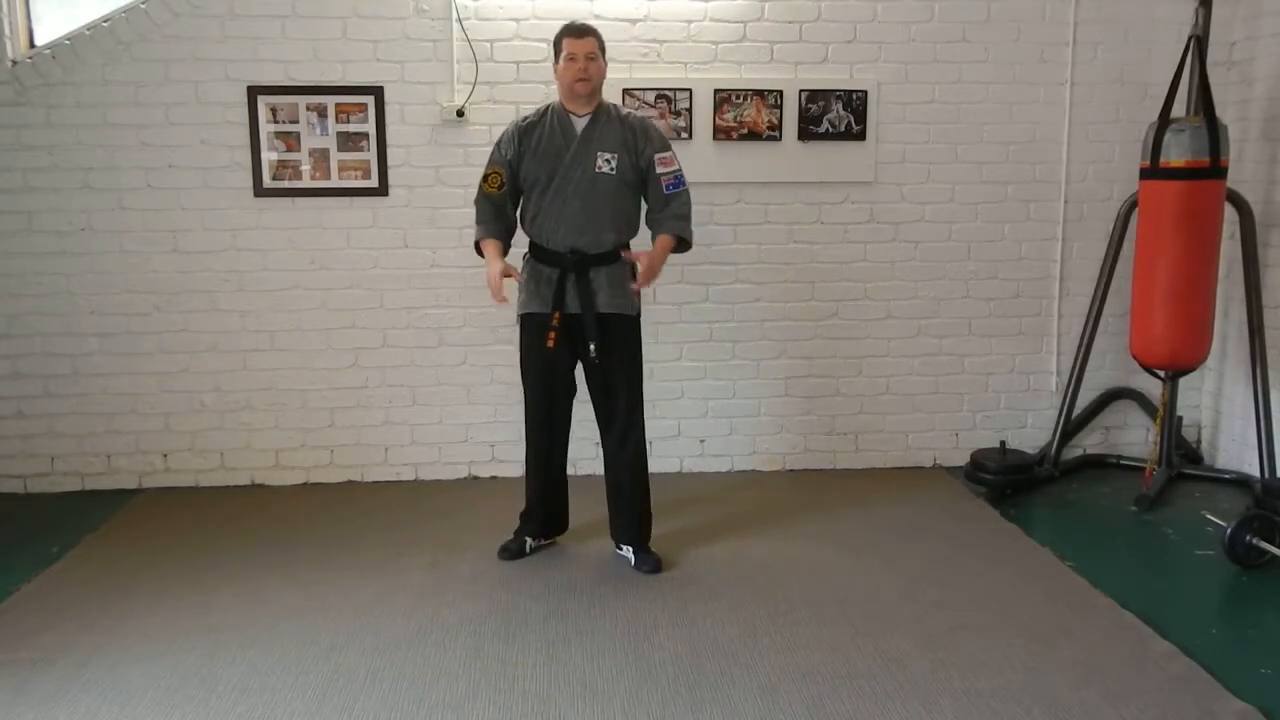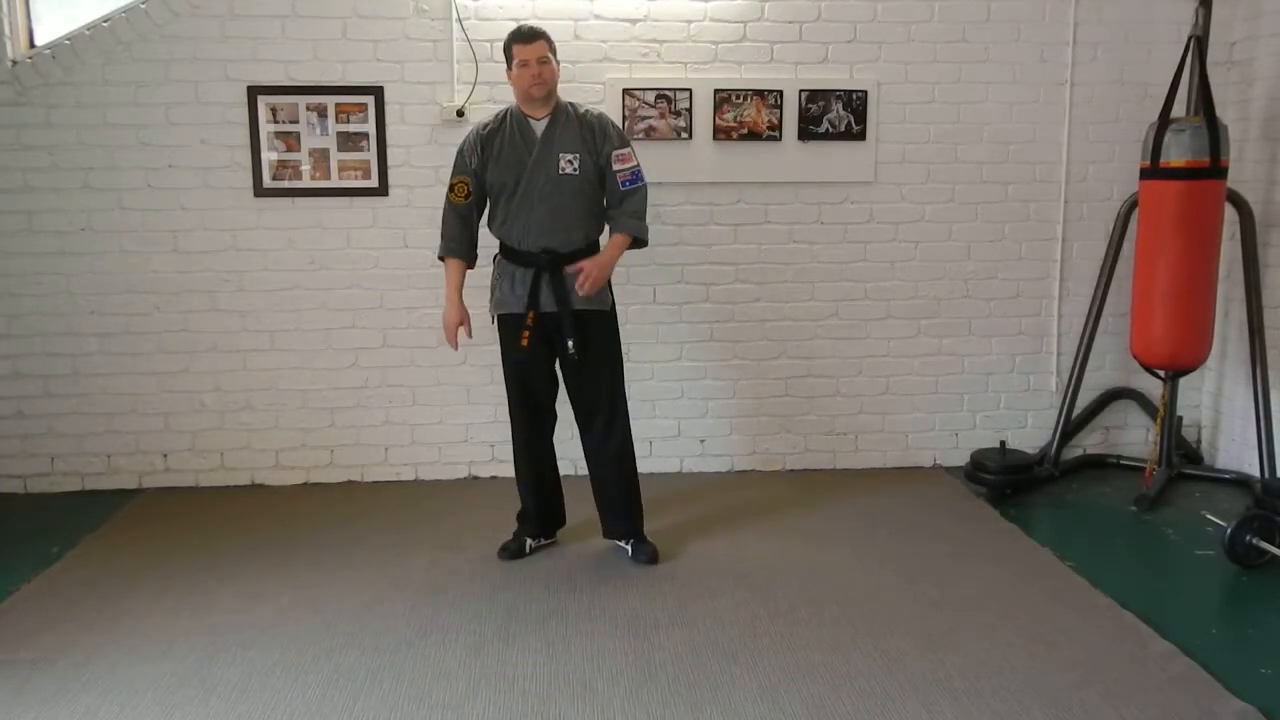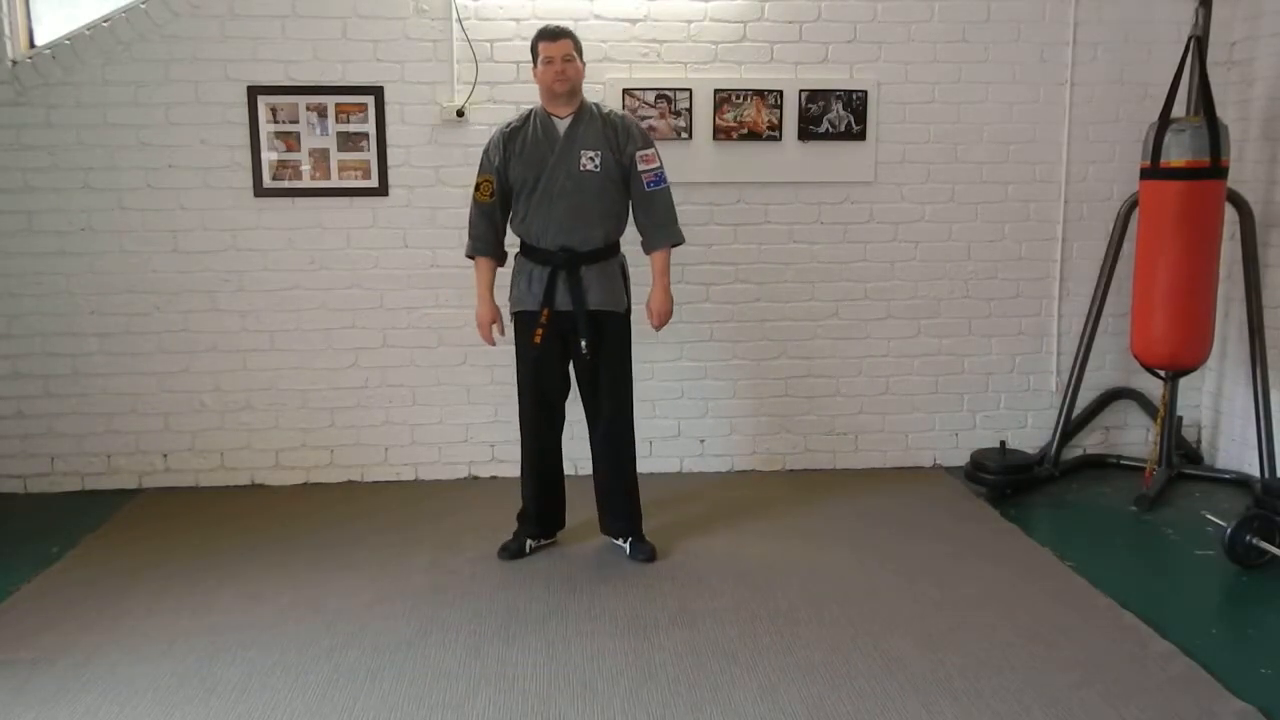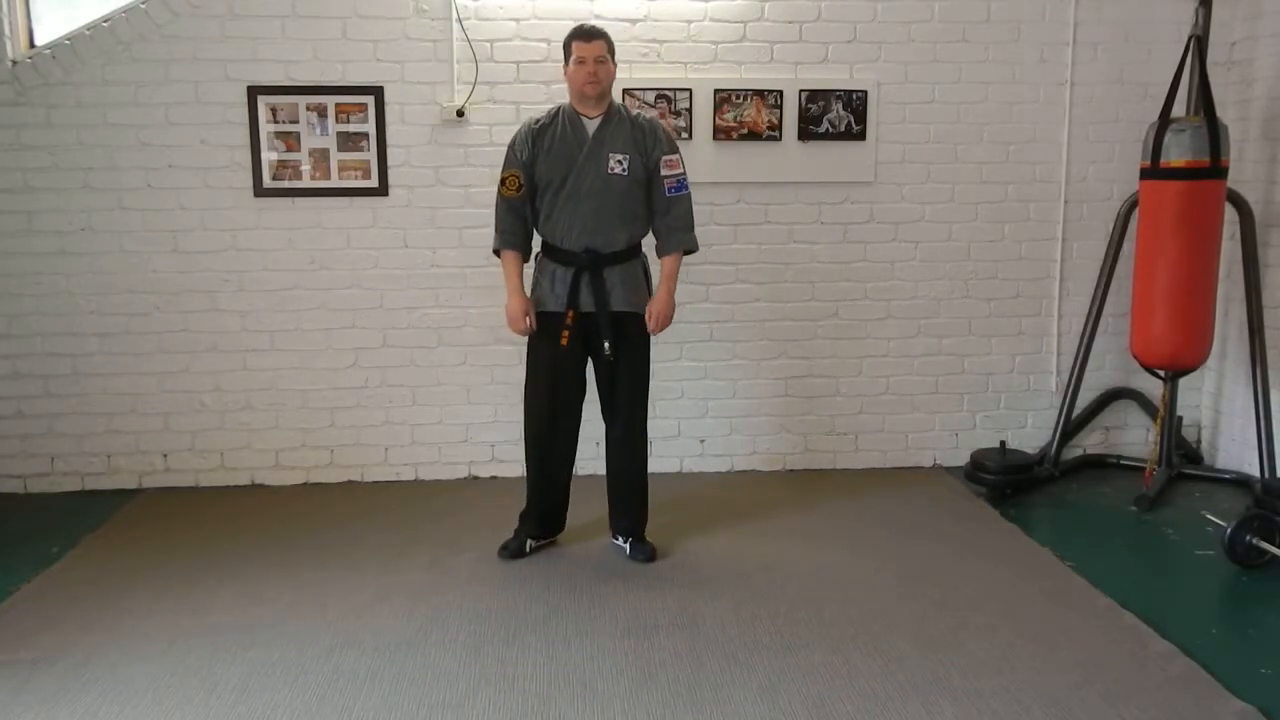
dt=0.5s
person 1, frame 1
left shoulder: (637, 132)
right shoulder: (523, 134)
left elbow: (672, 203)
right elbow: (491, 204)
left wrist: (657, 252)
right wrist: (494, 258)
left hip: (612, 288)
right hip: (543, 289)
left knee: (622, 417)
right knee: (544, 415)
left ankle: (631, 536)
right ankle: (540, 525)
person 1, frame 2
left shoulder: (596, 129)
right shoulder: (483, 141)
left elbow: (629, 202)
right elbow: (459, 220)
left wrist: (607, 259)
right wrist: (453, 298)
left hip: (584, 286)
right hip: (518, 288)
left knee: (603, 410)
right knee: (529, 414)
left ankle: (626, 527)
right ankle: (537, 524)
person 1, frame 3
left shoulder: (620, 131)
right shoulder: (508, 140)
left elbow: (654, 210)
right elbow: (486, 220)
left wrist: (661, 285)
right wrist: (484, 296)
left hip: (601, 285)
right hip: (535, 287)
left knee: (611, 412)
right knee: (539, 414)
left ankle: (624, 526)
right ankle: (538, 524)
person 1, frame 4
left shoulder: (647, 134)
right shoulder: (534, 136)
left elbow: (672, 216)
right elbow: (512, 218)
left wrist: (665, 290)
right wrist: (515, 291)
left hip: (623, 286)
right hip: (556, 287)
left knee: (626, 415)
right knee: (548, 413)
left ankle: (628, 528)
right ankle: (538, 525)
